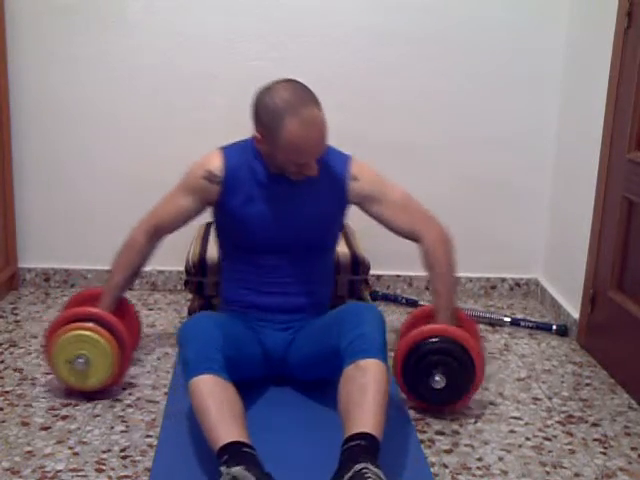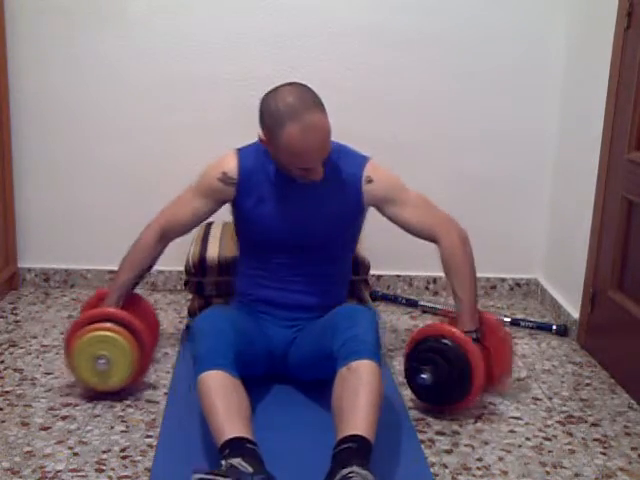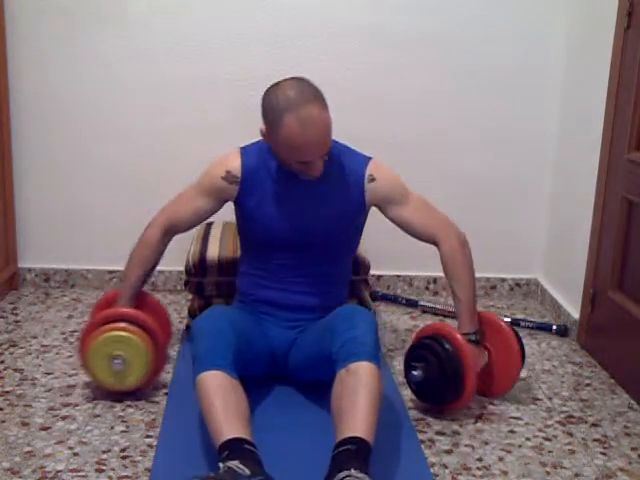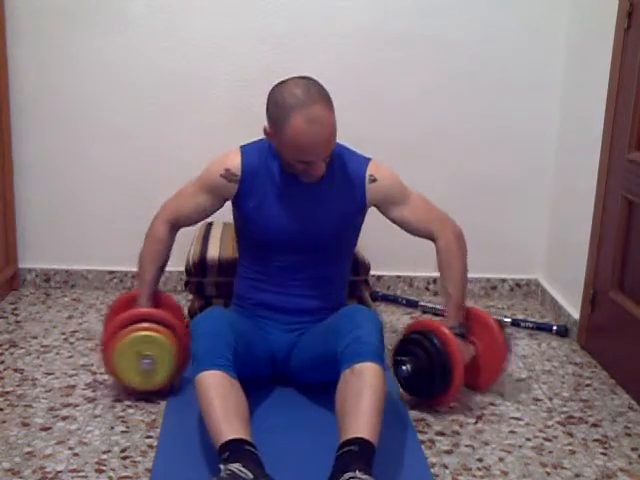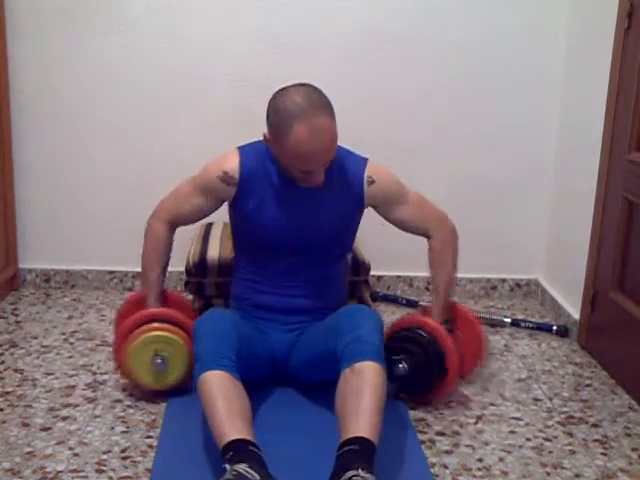
dt=0.2s
person 1, frame 1
left shoulder: (346, 173)
right shoulder: (220, 171)
left elbow: (431, 234)
right elbow: (149, 232)
left wrist: (444, 325)
right wrist: (104, 309)
left hip: (311, 334)
right hip: (243, 331)
left knee: (364, 319)
right knee: (199, 330)
person 1, frame 2
left shoulder: (362, 175)
right shoulder: (235, 171)
left elbow: (450, 235)
right elbow: (160, 231)
left wrist: (468, 327)
right wrist: (112, 305)
left hip: (319, 334)
right hip: (252, 325)
left knee: (358, 320)
right knee: (211, 324)
person 1, frame 3
left shoulder: (365, 175)
right shoulder: (238, 170)
left elbow: (449, 238)
right elbow: (163, 227)
left wrist: (467, 328)
right wrist: (123, 305)
left hip: (320, 334)
right hip: (254, 326)
left knee: (357, 322)
right knee: (212, 324)
person 1, frame 4
left shoulder: (365, 176)
right shoulder: (238, 169)
left elbow: (447, 233)
right elbow: (165, 223)
left wrist: (453, 323)
right wrist: (143, 307)
left hip: (321, 336)
right hip: (253, 329)
left knee: (362, 322)
right knee: (210, 325)
person 1, frame 5
left shoulder: (363, 176)
right shoulder: (235, 171)
left elbow: (441, 230)
right elbow: (162, 221)
left wrist: (437, 317)
right wrist: (152, 309)
left hip: (320, 335)
right hip: (252, 331)
left knee: (363, 322)
right knee: (212, 326)
